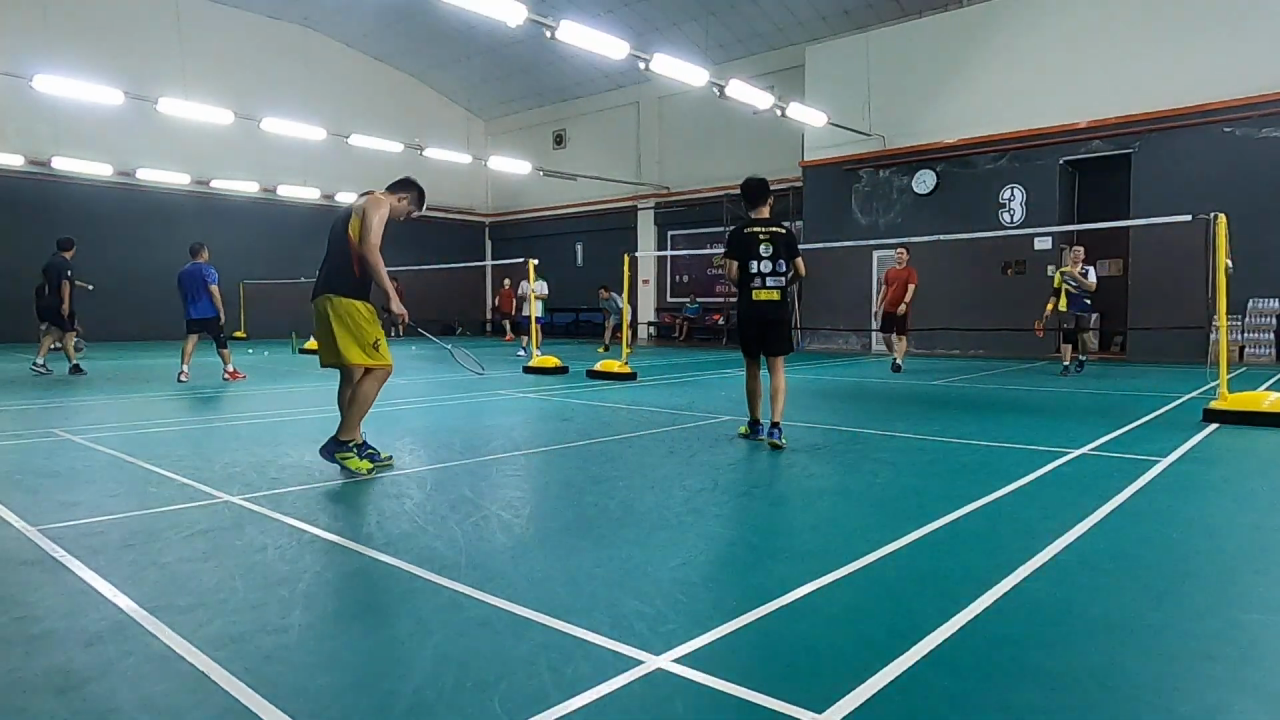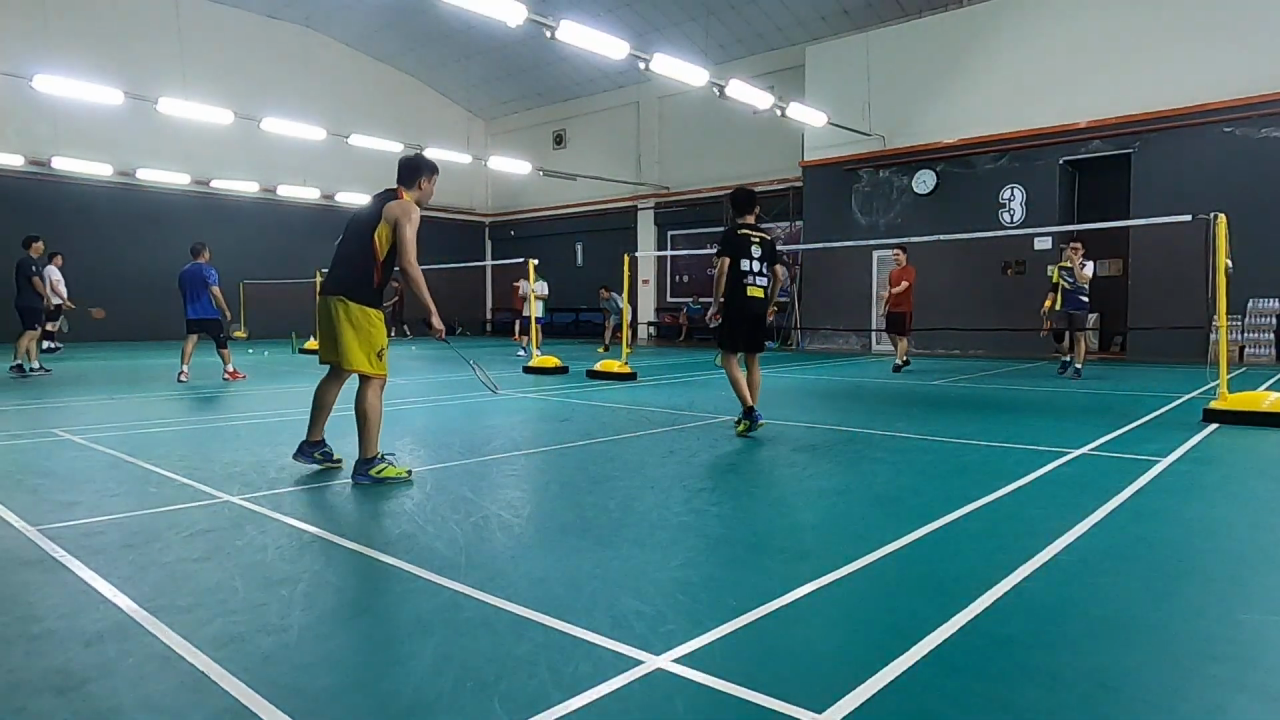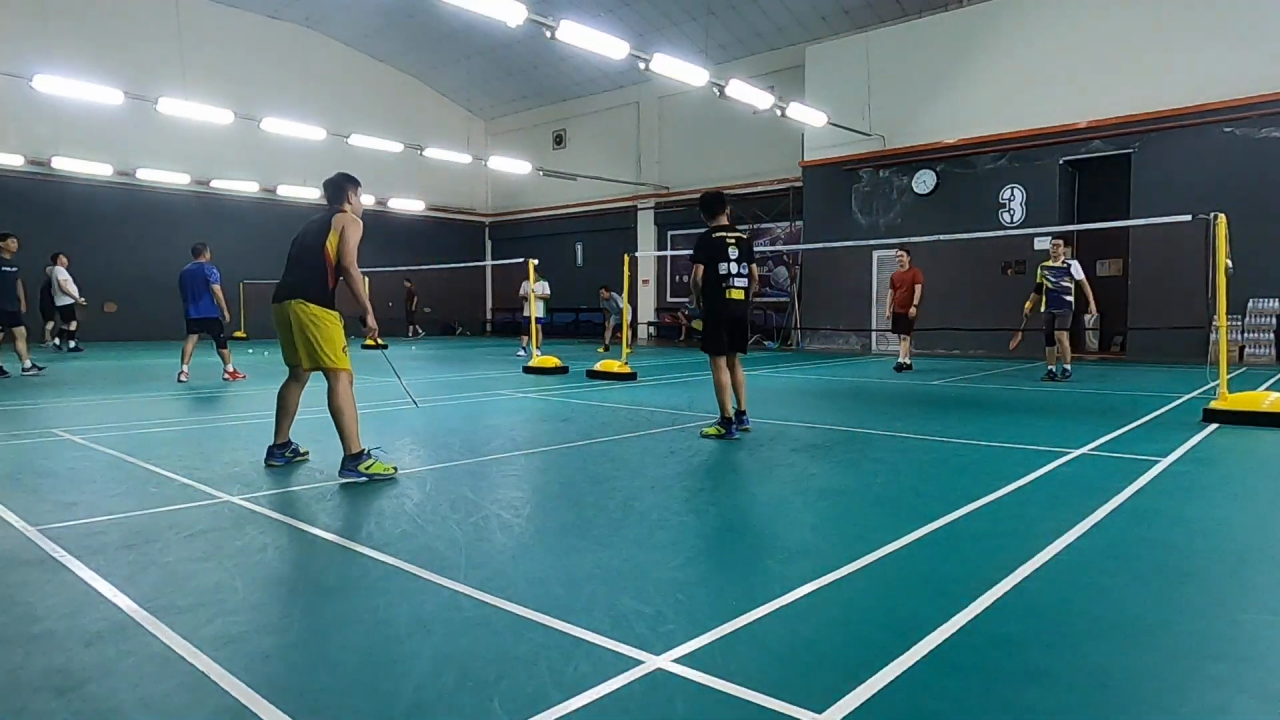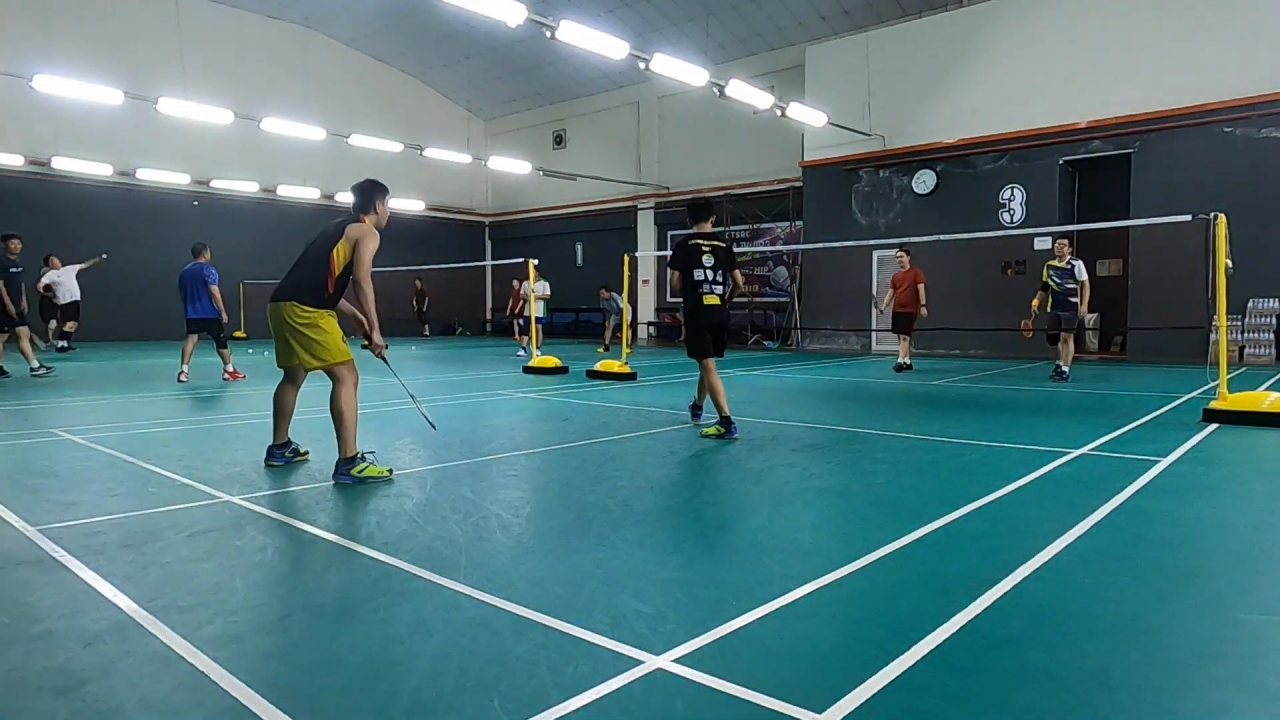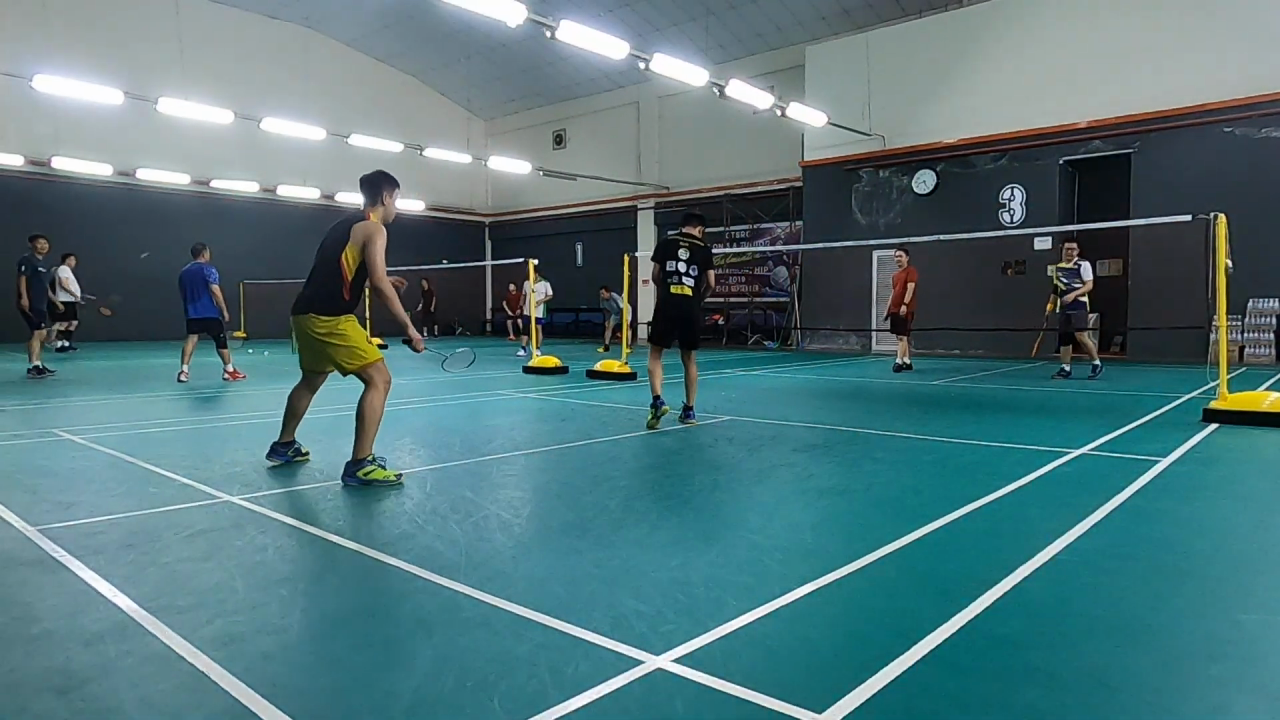
dt=0.7s
person 1, frame 1
left shoulder: (360, 205)
right shoulder: (378, 203)
right elbow: (370, 252)
right wrist: (392, 298)
left hip: (328, 296)
right hip: (346, 298)
left knee: (353, 373)
right knee: (379, 367)
left ankle: (353, 445)
right ankle: (341, 442)
person 1, frame 2
left shoulder: (376, 204)
right shoulder: (407, 209)
left elbow: (344, 248)
right elbow: (408, 264)
right wrist: (432, 312)
left hip: (333, 294)
right hip: (358, 302)
left knee: (338, 372)
right knee: (373, 379)
left ankle: (313, 444)
right ankle: (368, 463)
person 1, frame 3
left shoulder: (315, 224)
right shoulder: (350, 220)
right elbow: (348, 266)
right wrist: (368, 312)
left hip: (283, 302)
right hip: (311, 304)
left knee: (298, 374)
right knee: (340, 376)
left ankle: (280, 447)
right ankle: (354, 458)
person 1, frame 4
left shoulder: (338, 228)
right shoulder: (367, 232)
right elbow: (361, 279)
left wrist: (356, 316)
right wrist: (375, 329)
left hip: (281, 304)
right hip: (305, 309)
left knee: (294, 375)
right knee: (346, 376)
left ankle: (279, 448)
right ankle: (349, 462)
person 1, frame 5
left shoulder: (345, 225)
right shoulder: (374, 229)
right elbow: (378, 283)
left wrist: (378, 268)
right wrist: (409, 326)
left hip: (306, 313)
right hip: (329, 318)
left knee: (312, 380)
right knee: (379, 379)
left ankle: (284, 445)
right ankle: (359, 465)
person 2, frame 1
left shoulder: (739, 234)
right shoulder: (785, 233)
left elbow: (732, 274)
right elbow: (800, 272)
left hip: (750, 309)
right hip: (778, 308)
left knee: (752, 366)
right knee: (776, 368)
left ankle: (755, 424)
right ankle: (775, 425)
person 2, frame 2
left shoulder: (731, 234)
right shoulder: (767, 239)
left elbow: (722, 270)
right elbow: (778, 277)
left wrist: (716, 304)
right wrist: (769, 305)
left hip: (737, 305)
right hip: (759, 307)
left knee: (730, 361)
right knee: (752, 361)
left ankle: (751, 412)
right ankle: (749, 414)
person 2, frame 3
left shoulder: (706, 239)
right shoulder: (744, 238)
left elbow: (697, 277)
right elbow: (754, 277)
left wrist: (698, 297)
left hip: (718, 308)
right hip: (740, 308)
left knee: (718, 365)
right knee: (734, 361)
left ankle: (727, 423)
right ankle: (741, 415)
person 2, frame 4
left shoulder: (684, 246)
right shoulder: (724, 246)
left elbow: (674, 283)
right elbow: (738, 284)
left hip: (697, 313)
right hip: (719, 313)
left knee: (708, 367)
right knee: (707, 363)
left ankle: (726, 421)
right ankle: (697, 408)
person 2, frame 5
left shoulder: (665, 242)
right shoulder: (703, 248)
left elbow: (655, 276)
right elbow: (711, 283)
left hip: (667, 304)
right hip: (691, 307)
left knee: (655, 355)
right knee: (689, 359)
left ankle: (657, 400)
right ankle: (689, 410)
